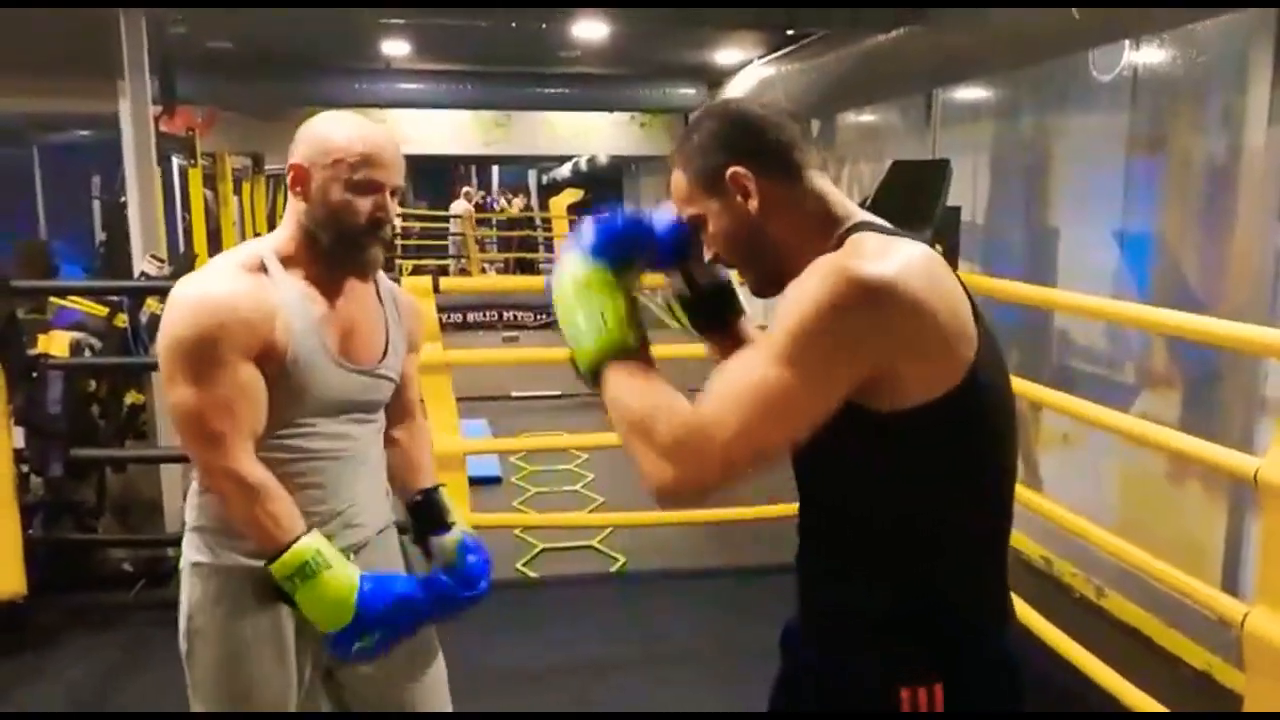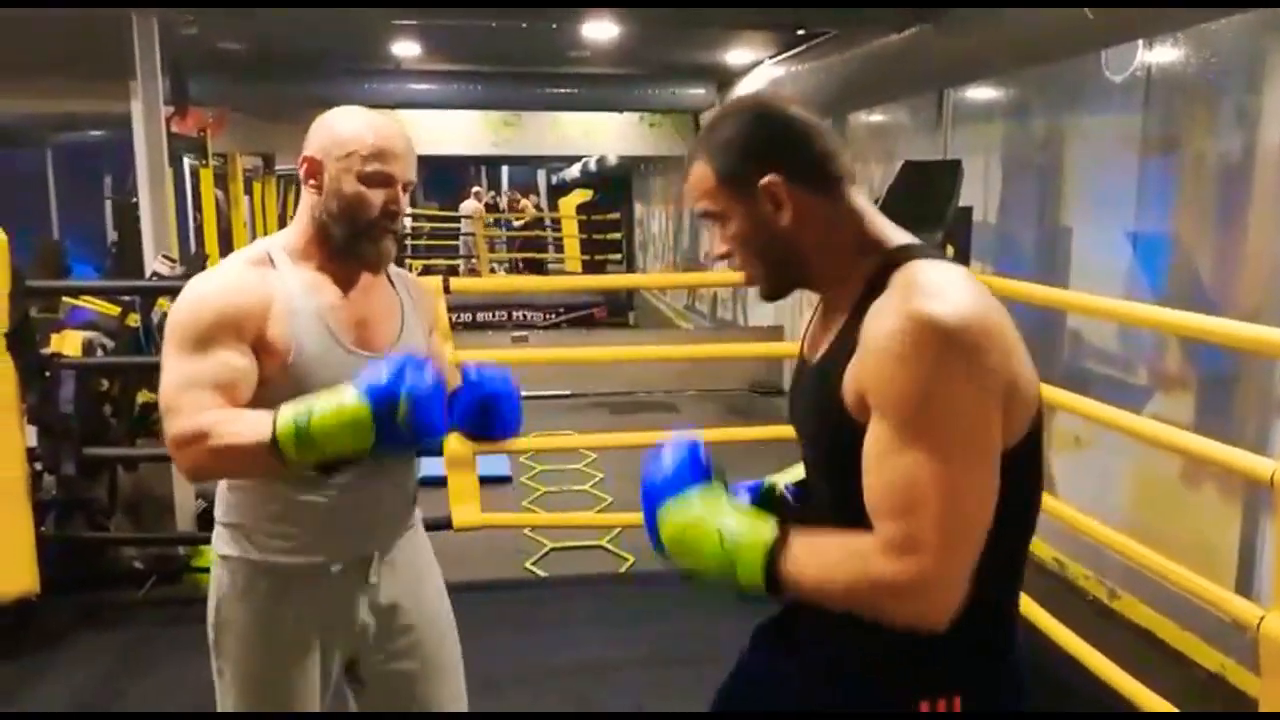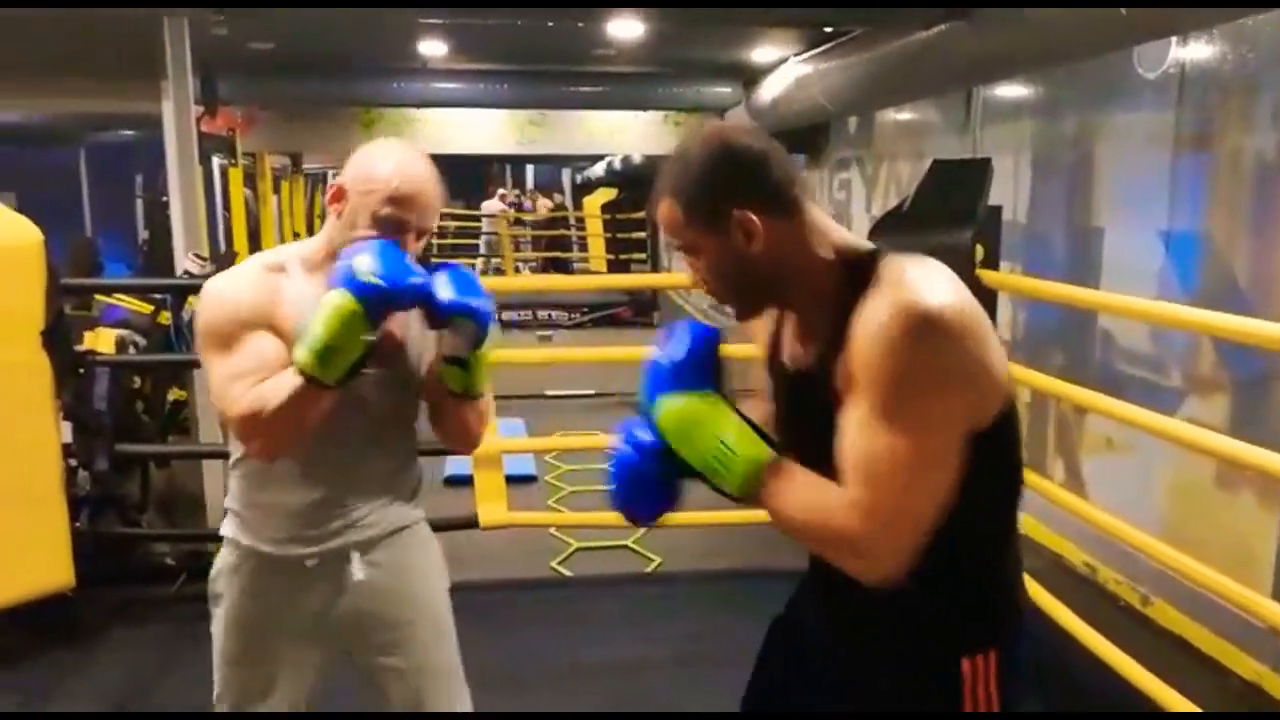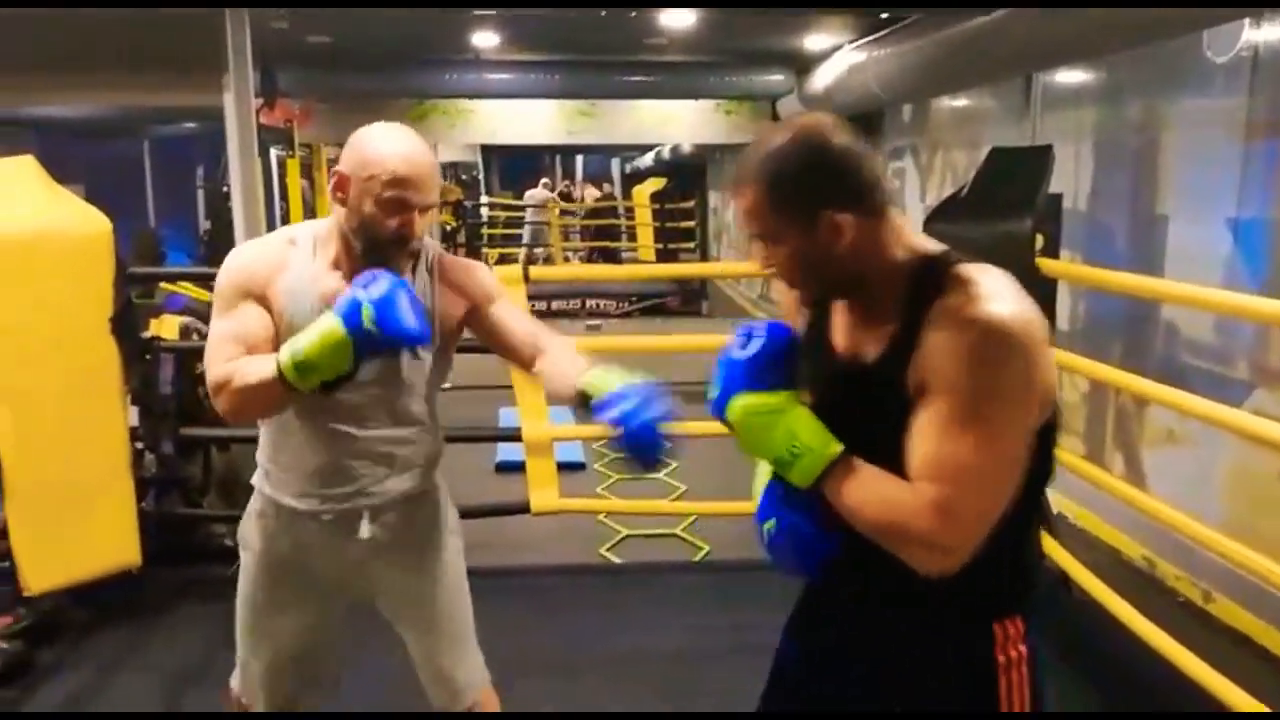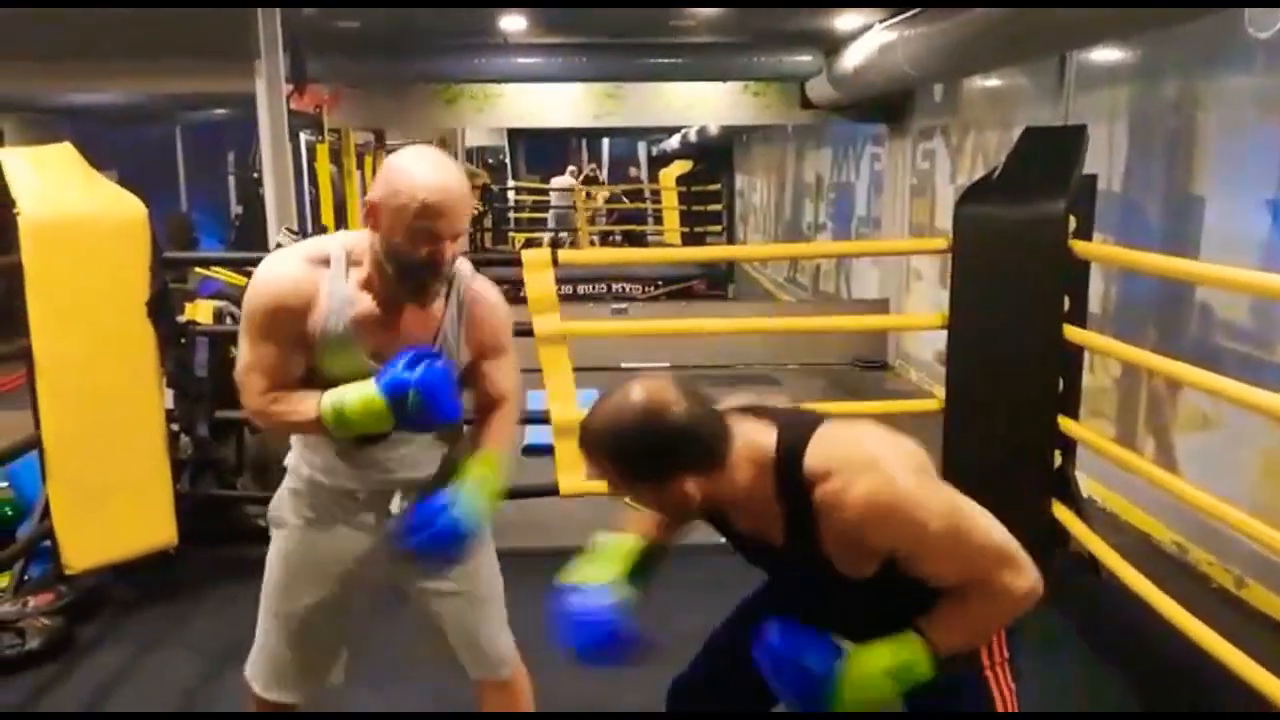
dt=0.7s
person 1, frame 1
left shoulder: (394, 304)
right shoulder: (221, 302)
right elbow: (229, 470)
left wrist: (442, 536)
right wrist: (331, 590)
left hip: (366, 572)
right hip: (247, 586)
person 1, frame 2
left shoulder: (409, 293)
right shoulder: (233, 294)
left elbow: (440, 394)
right elbow: (193, 441)
left wrist: (473, 401)
right wrist: (343, 418)
left hip: (398, 563)
right hip: (278, 580)
person 1, frame 3
left shoulder: (431, 297)
right shoulder: (244, 294)
left elbow: (466, 437)
right elbow: (260, 431)
left wrist: (464, 348)
right wrist: (344, 322)
left hip: (392, 552)
right hip: (271, 563)
left knee: (442, 707)
right knee: (250, 708)
person 1, frame 4
left shoulder: (452, 279)
right shoulder: (261, 266)
left elbow: (541, 349)
right elbow: (228, 393)
left wrist: (607, 391)
right wrist: (333, 341)
left hip: (407, 516)
right hip: (293, 519)
left knee: (460, 688)
right knee: (263, 689)
person 1, frame 5
left shoulder: (479, 301)
right shoulder: (291, 282)
left elbow: (501, 403)
right elbow: (265, 406)
left wrist: (472, 495)
right wrist: (371, 403)
left hip: (434, 502)
right hip: (328, 501)
left knee: (496, 663)
right knee: (280, 677)
person 2, frame 1
left shoulder: (862, 284)
right shoulder: (852, 279)
left elbow: (681, 462)
right elbow: (750, 401)
left wrist: (601, 342)
right wrist: (704, 298)
left hip: (918, 677)
person 2, frame 2
left shoulder: (926, 324)
right shoulder: (842, 303)
left elbow: (921, 581)
left wrist: (726, 534)
right wrist: (784, 500)
left hip: (918, 685)
person 2, frame 3
left shoulder: (910, 317)
right shoulder: (783, 307)
left elbow: (872, 544)
left wrist: (717, 440)
right wrist: (666, 434)
left hip: (934, 653)
right hip: (830, 613)
person 2, frame 4
left shoulder: (985, 327)
right shoulder: (824, 296)
left elbow: (937, 540)
left wrist: (794, 444)
right wrist: (781, 485)
left hip: (961, 632)
right hip: (845, 592)
person 2, frame 5
left shoulder: (863, 487)
right shoulder: (719, 450)
left elbow: (1013, 580)
right elbow: (660, 515)
left wrist: (899, 666)
right wrist: (604, 569)
left hip: (938, 624)
right hip: (817, 603)
right knee: (698, 703)
